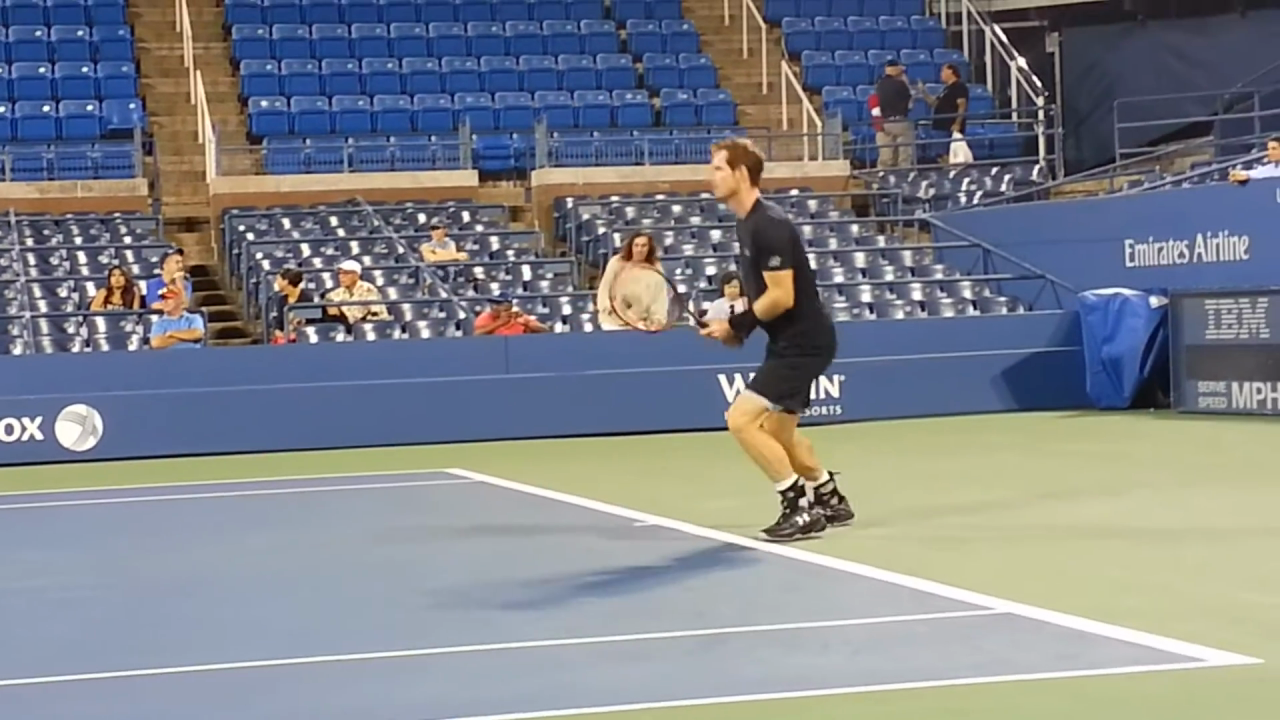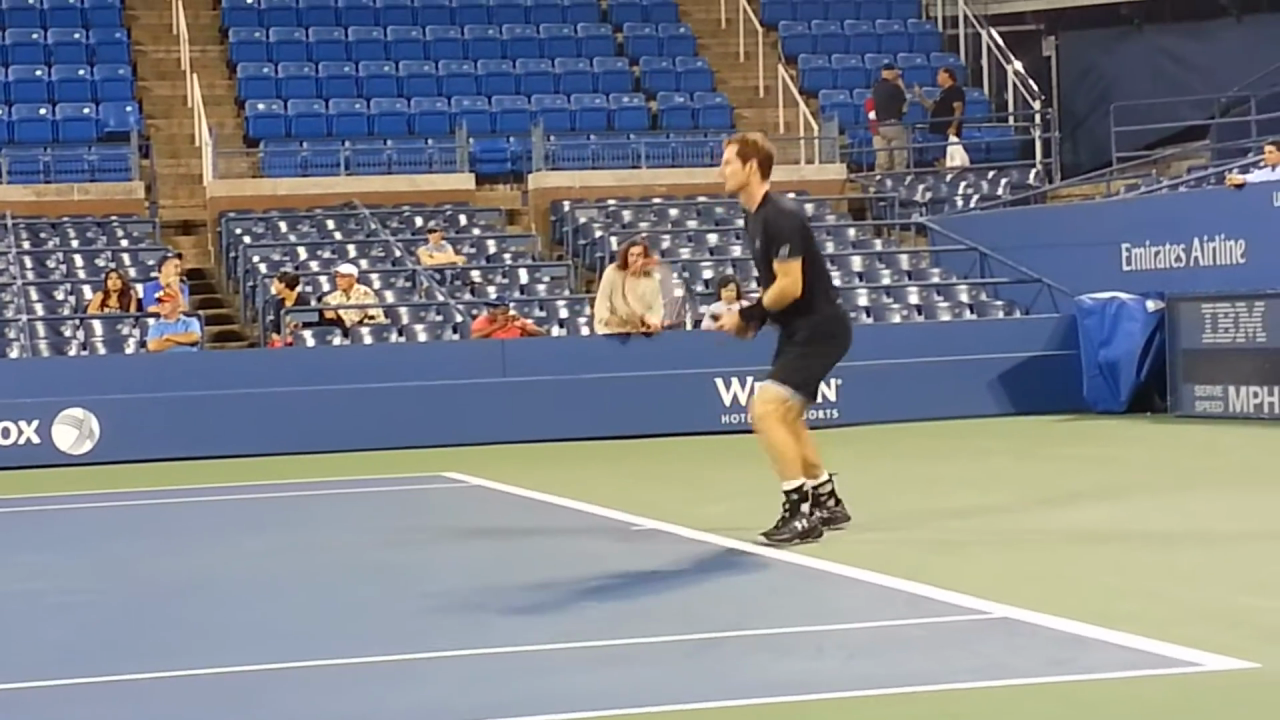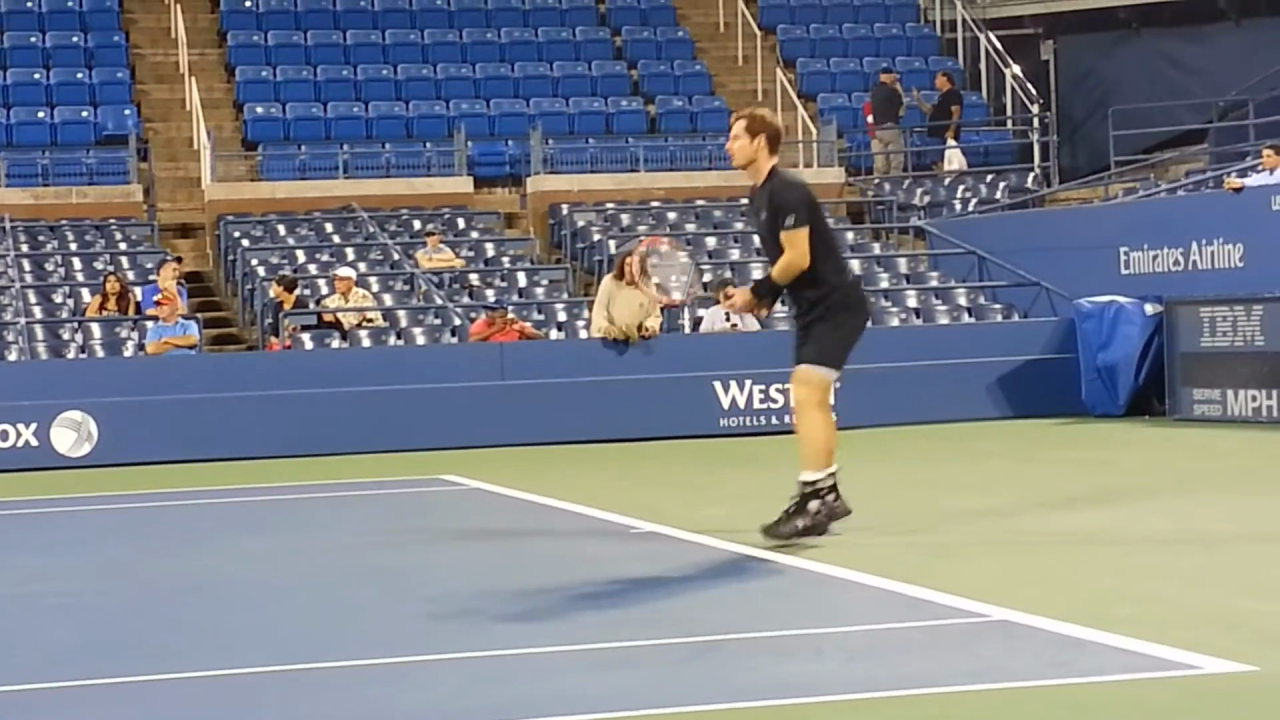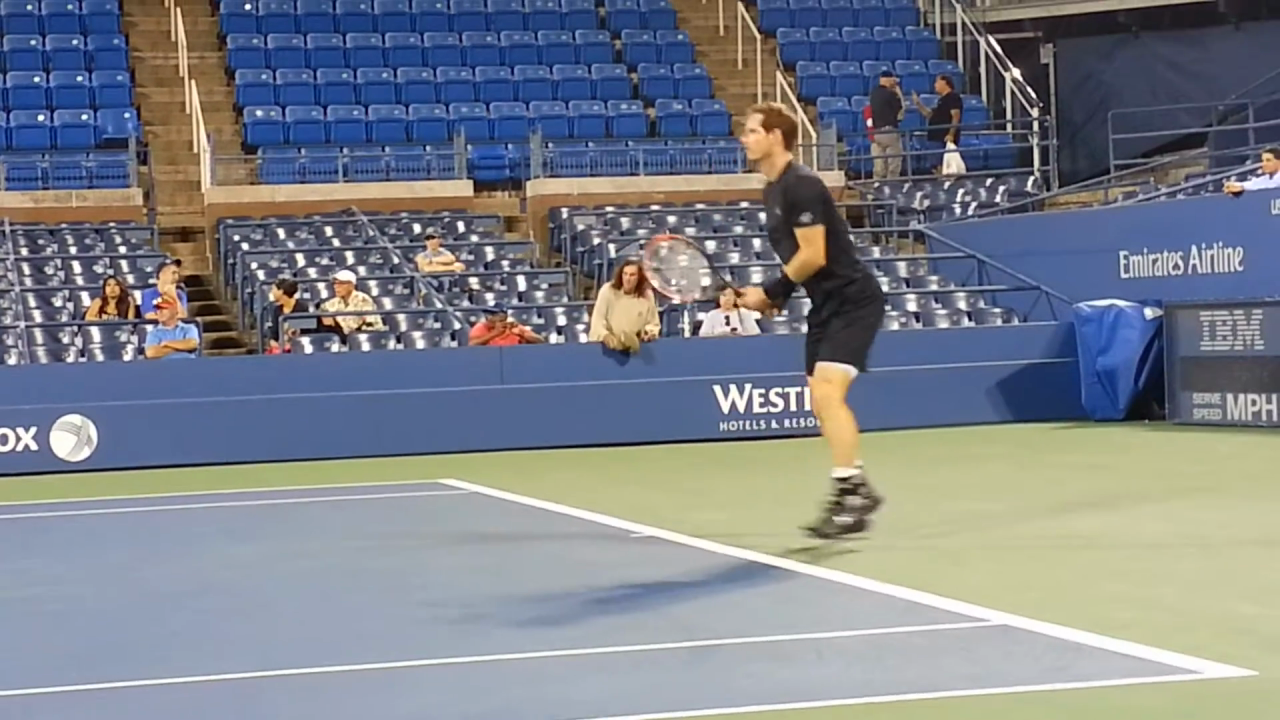
dt=0.1s
person 1, frame 1
left shoulder: (768, 225)
right shoulder: (747, 223)
left elbow: (782, 297)
left wrist: (736, 324)
right wrist: (742, 326)
left hip: (804, 341)
right hip: (789, 341)
left knee: (743, 420)
right knee: (774, 427)
left ankle: (799, 507)
right ankle: (829, 498)
person 1, frame 2
left shoulder: (779, 216)
right shoulder: (756, 216)
left elbow: (790, 286)
left wrist: (745, 315)
right wrist: (753, 317)
left hip: (821, 330)
right hip: (801, 330)
left knee: (766, 411)
right knee: (786, 421)
left ankle: (801, 509)
right ankle: (826, 501)
person 1, frame 3
left shoulder: (787, 189)
right shoulder: (760, 194)
left elbow: (798, 259)
left wrist: (756, 293)
right wrist: (761, 296)
left hip: (837, 306)
right hip: (812, 308)
left knee: (805, 396)
right knee: (808, 403)
left ankle: (810, 503)
right ankle: (827, 495)
person 1, frame 4
left shoulder: (802, 184)
right shoulder: (773, 190)
left elbow: (814, 256)
left wrist: (771, 291)
right wrist: (775, 294)
left hip: (852, 300)
right hip: (827, 304)
left knee: (827, 394)
right knee: (827, 399)
left ankle: (852, 495)
right ankle: (854, 493)
